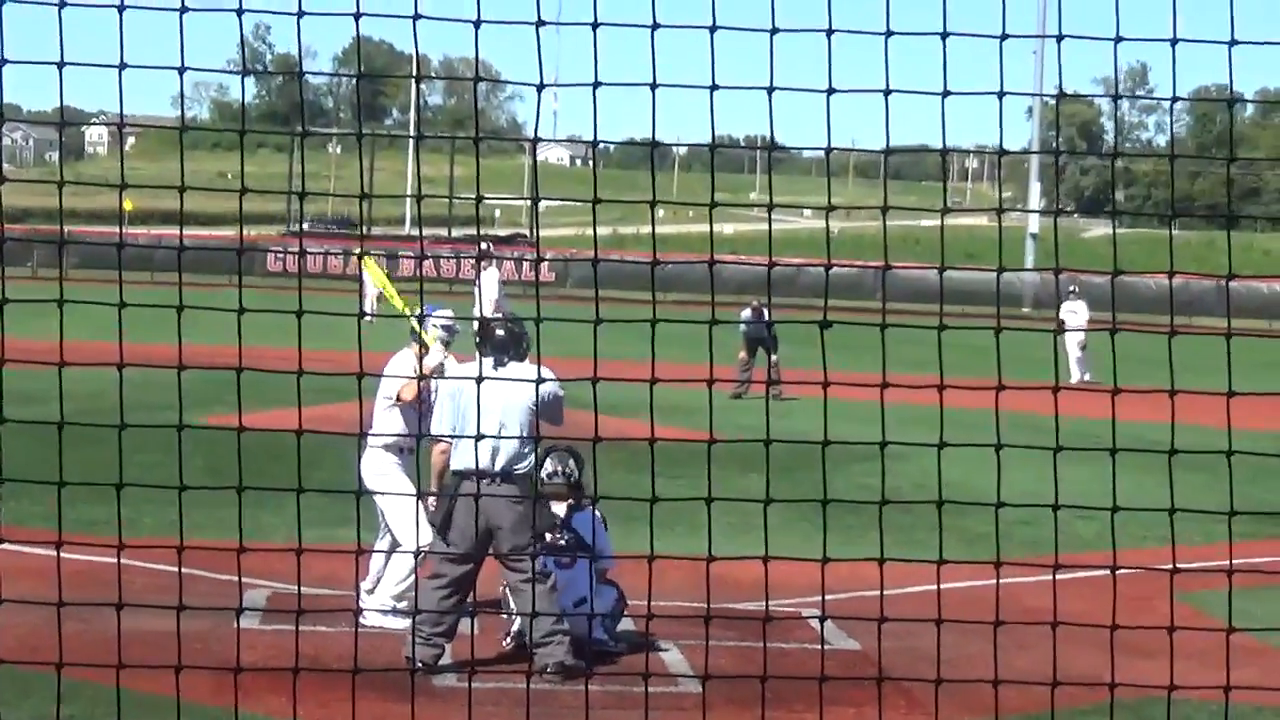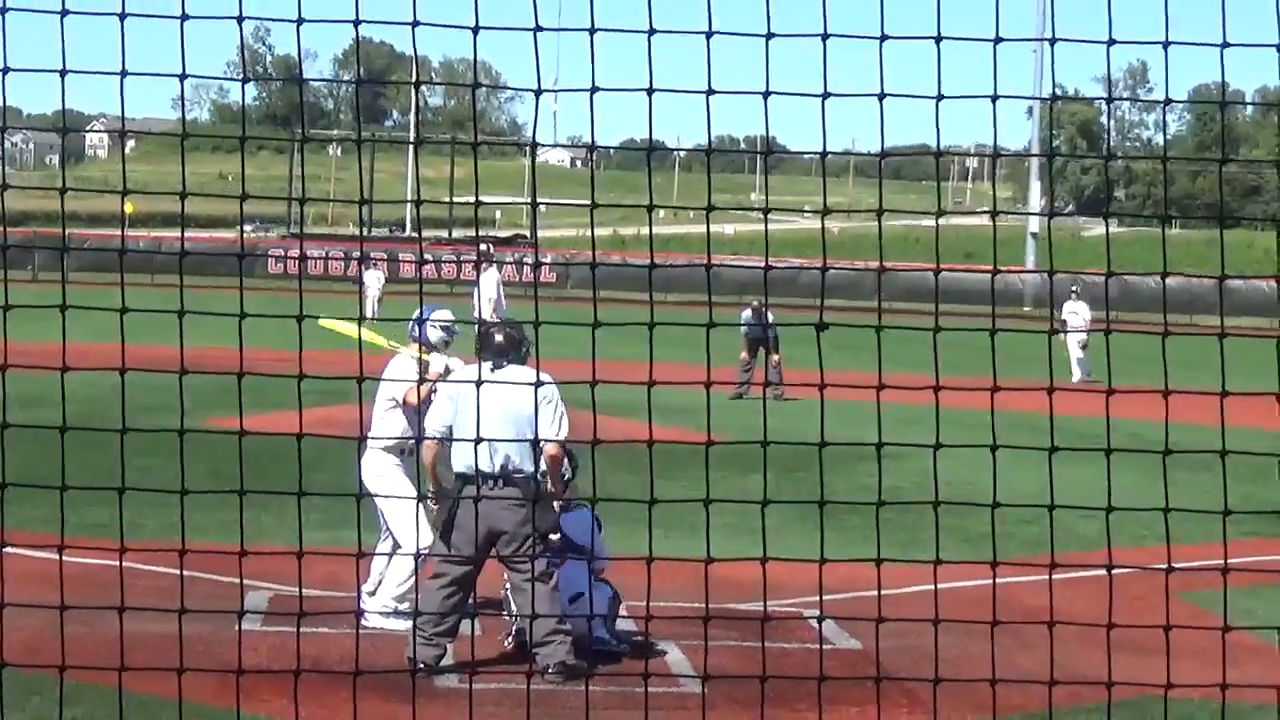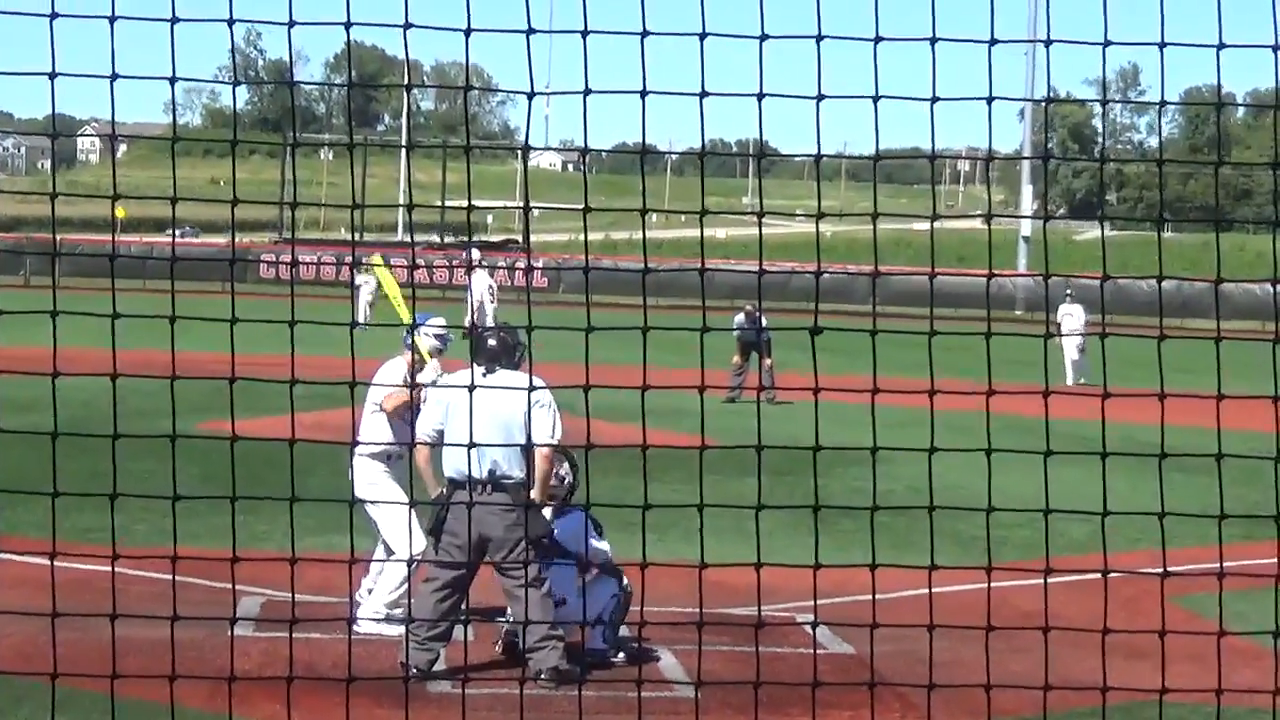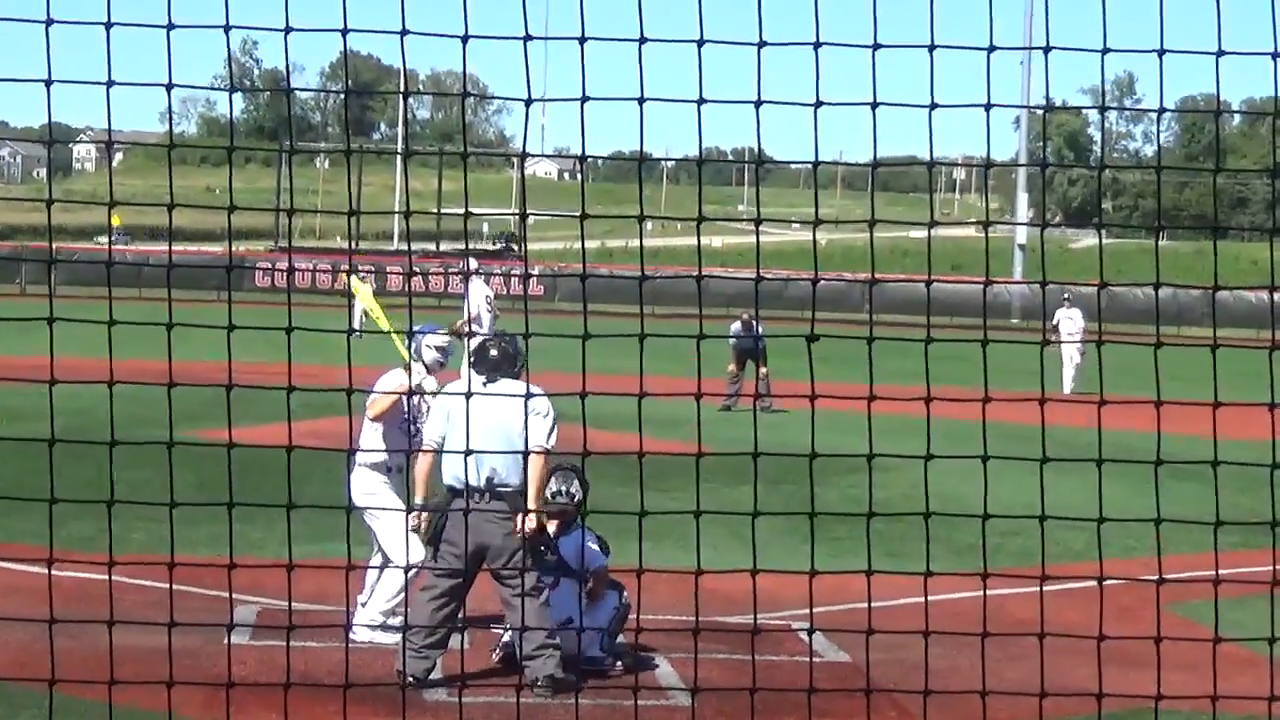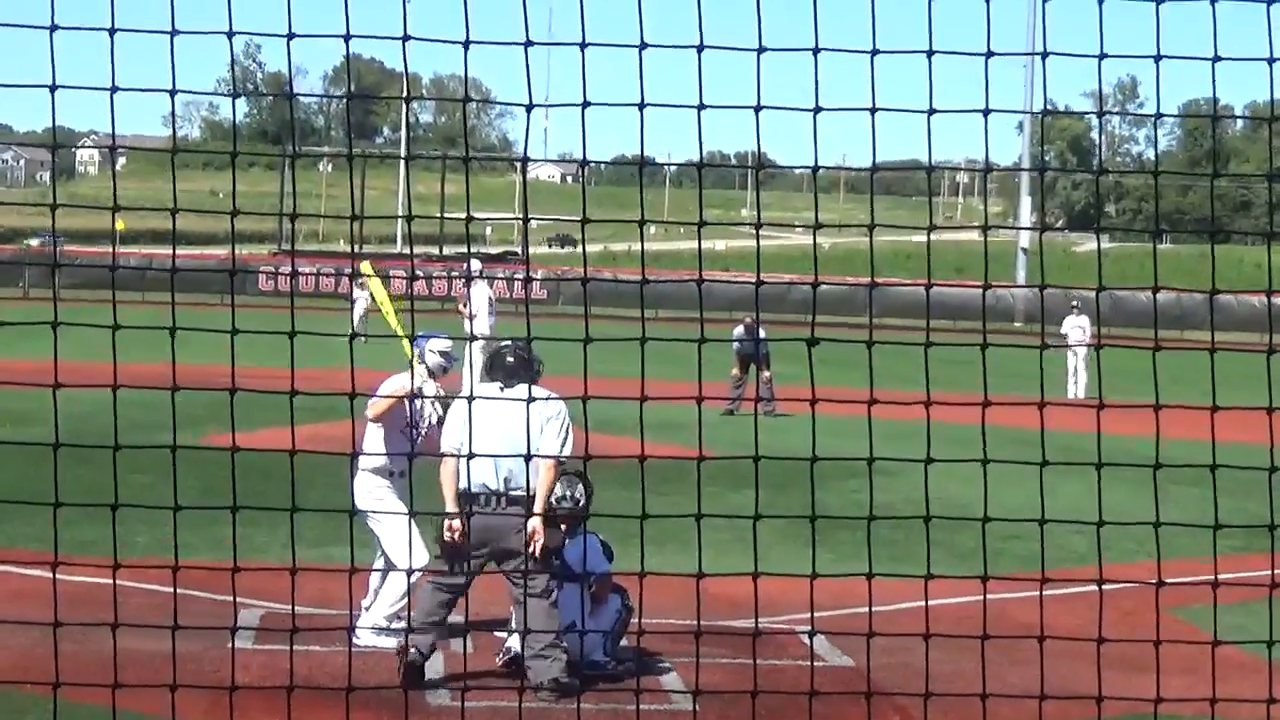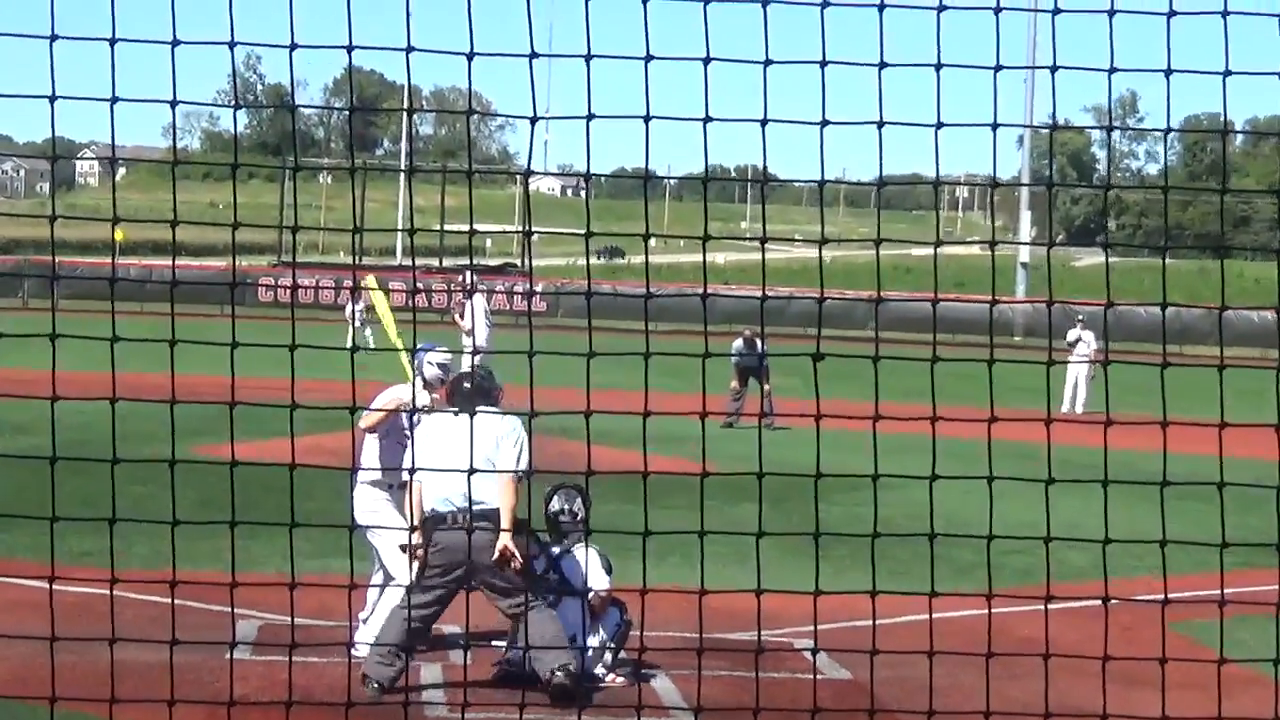
dt=0.5s
person 1, frame 1
left shoulder: (456, 377)
right shoulder: (539, 379)
left elbow: (442, 446)
right elbow: (556, 417)
left wrist: (435, 490)
left hip: (464, 491)
right hip: (514, 493)
left knee: (445, 576)
right knee: (532, 578)
left ankle: (422, 652)
right ankle: (554, 657)
person 1, frame 2
left shoulder: (458, 380)
right shoulder: (539, 383)
left elbow: (430, 440)
right elbow: (553, 449)
left wrist: (434, 486)
right wrist: (554, 487)
left hip: (469, 495)
right hip: (519, 497)
left knee: (447, 577)
right knee: (535, 579)
left ankle: (424, 653)
right ankle: (556, 658)
person 1, frame 3
left shoulder: (450, 384)
right shoulder: (532, 388)
left elbow: (422, 445)
right elbow: (545, 451)
left wrist: (436, 492)
right wrist: (537, 497)
left hip: (459, 501)
right hip: (509, 503)
left knee: (439, 583)
right knee: (528, 586)
left ankle: (416, 659)
right ankle: (548, 664)
person 1, frame 4
left shoulder: (452, 392)
right shoulder: (532, 397)
left elbow: (428, 450)
right elbow: (537, 453)
left wrist: (420, 502)
right wrist: (532, 507)
left hip: (458, 509)
right hip: (509, 509)
left knee: (438, 591)
right knee: (526, 593)
left ankle: (413, 667)
right ankle: (544, 672)
person 1, frame 5
left shoulder: (468, 399)
right shoulder: (548, 403)
left elbow: (449, 458)
right elbow: (549, 463)
left wrist: (451, 511)
right wrist: (537, 515)
left hip: (474, 511)
right hip: (522, 514)
left knee: (442, 582)
right knee: (537, 596)
left ankle: (416, 649)
right ankle: (548, 676)
person 1, frame 6
left shoulder: (428, 424)
right shoulder: (507, 423)
left elbow: (414, 481)
right elbow: (508, 478)
left wrist: (415, 534)
right wrist: (507, 531)
left hip: (442, 533)
right hip: (490, 532)
left knee: (414, 607)
right knee: (529, 603)
left ankle: (377, 674)
right ankle: (560, 670)
person 2, frame 1
left shoulder: (423, 365)
right shoulder: (403, 362)
right elbow: (406, 396)
left wrist: (449, 373)
right wrist: (428, 368)
left hip: (397, 460)
right hip: (384, 461)
left knee: (393, 534)
right knee: (418, 539)
left ankle: (371, 595)
right ankle: (378, 608)
person 2, frame 2
left shoulder: (422, 366)
right shoulder: (404, 365)
right elbow: (414, 399)
left wrist: (451, 374)
right wrist: (435, 373)
left hip: (394, 463)
right hip: (385, 463)
left knee: (394, 535)
right knee: (418, 540)
left ankle: (373, 596)
right ankle: (380, 609)
person 2, frame 3
left shoulder: (414, 374)
right shoulder: (394, 370)
right elbow: (389, 406)
left wrist: (435, 385)
right wrist: (423, 381)
left hip: (386, 469)
right hip: (373, 470)
left knee: (393, 538)
right knee: (412, 546)
left ankle: (369, 595)
right ankle: (371, 615)
person 2, frame 4
left shoulder: (421, 388)
right shoulder: (394, 380)
right elbow: (373, 413)
left wrist: (434, 401)
right wrist: (410, 385)
left hip: (390, 479)
right hip: (372, 480)
left knee: (389, 550)
right knee: (410, 555)
left ankle: (368, 609)
right ankle: (367, 624)
person 2, frame 5
left shoulder: (425, 395)
right shoulder: (397, 385)
right elbow: (372, 414)
left wrist: (435, 404)
right wrist: (410, 387)
left hip: (394, 484)
right hip: (376, 486)
left knee: (391, 554)
right knee: (414, 560)
left ankle: (374, 614)
right ankle: (370, 628)
person 2, frame 6
left shoulder: (422, 407)
right shoulder: (395, 396)
right elbow: (366, 424)
left wrist: (431, 413)
right wrist: (403, 399)
left hip: (393, 497)
right hip: (375, 498)
left knee: (389, 567)
right knee: (410, 572)
left ankle: (370, 624)
right ankle: (367, 640)
person 3, frame 1
right shoulder: (591, 515)
right elbow: (603, 567)
right hip: (580, 617)
left knee: (511, 583)
right knee: (612, 591)
left ankle: (520, 631)
right ankle: (598, 635)
person 3, frame 2
right shoulder: (583, 514)
right elbow: (599, 567)
right hip: (577, 613)
left knee: (512, 586)
right knee: (605, 589)
left ankle: (521, 631)
right ankle: (601, 636)
person 3, frame 3
right shoulder: (576, 518)
right elbow: (604, 561)
right wrist: (584, 572)
right hip: (565, 614)
right knee: (615, 580)
left ankle: (512, 635)
right ankle: (600, 646)
person 3, frame 4
right shoulder: (581, 536)
right elbow: (601, 575)
right wrist: (589, 598)
right hip: (570, 637)
right knee: (615, 592)
left ankle: (509, 646)
right ankle: (595, 654)
person 3, frame 5
right shoulder: (587, 541)
right elbow: (603, 584)
right wrist: (590, 603)
right hip: (574, 642)
right knee: (618, 596)
left ankle: (514, 650)
right ankle: (598, 659)
person 3, frame 6
right shoulder: (586, 553)
right elbow: (603, 598)
right wrist: (589, 616)
left hip: (530, 655)
right hip: (573, 654)
right knee: (617, 610)
left ankle: (512, 662)
right ankle: (599, 670)
